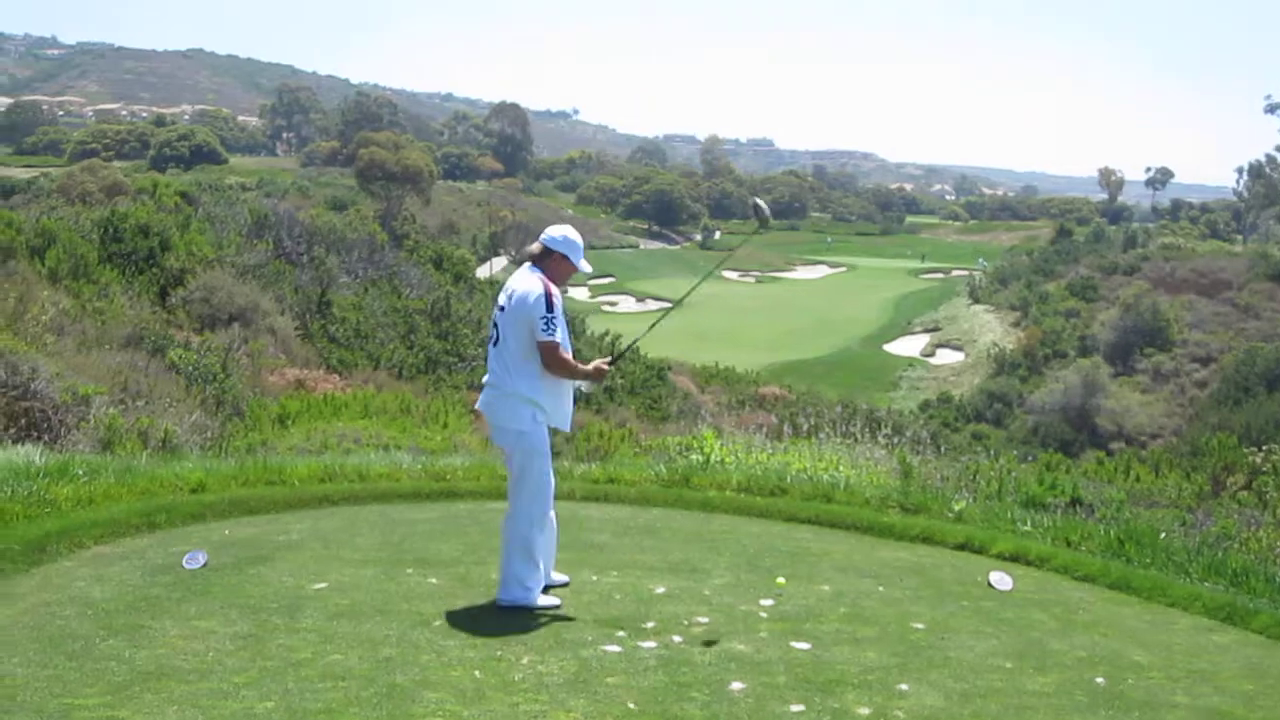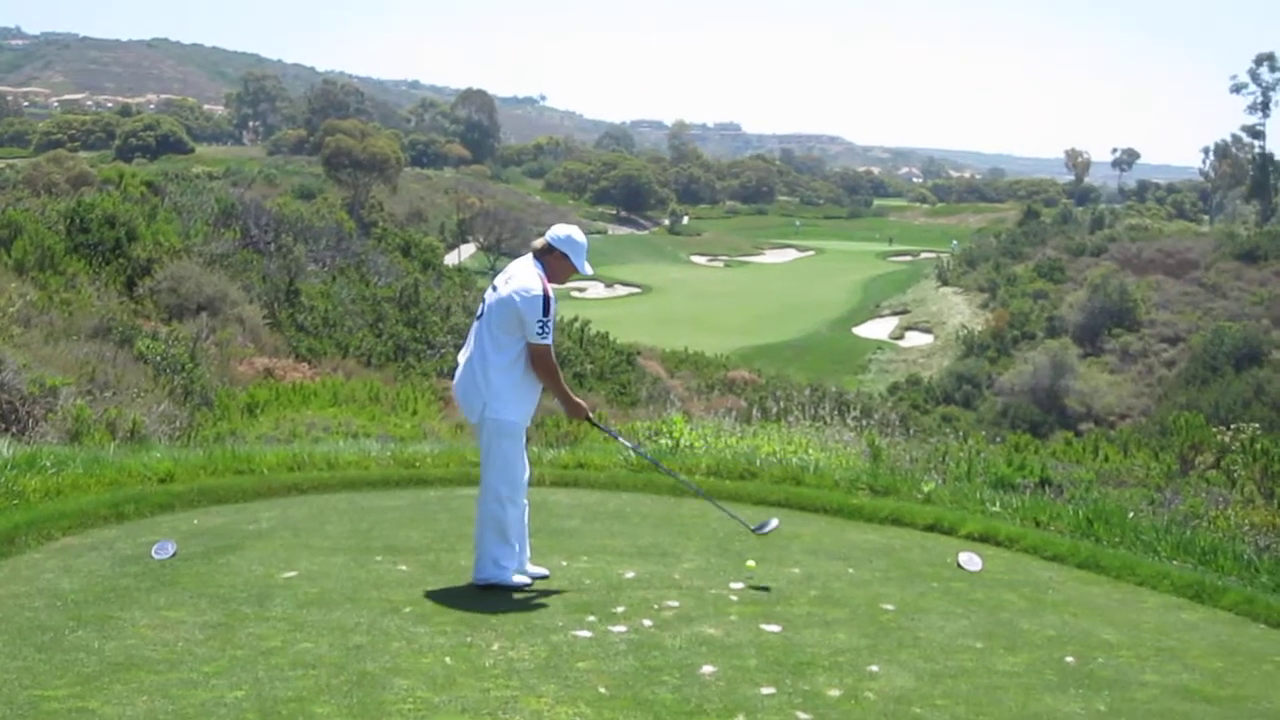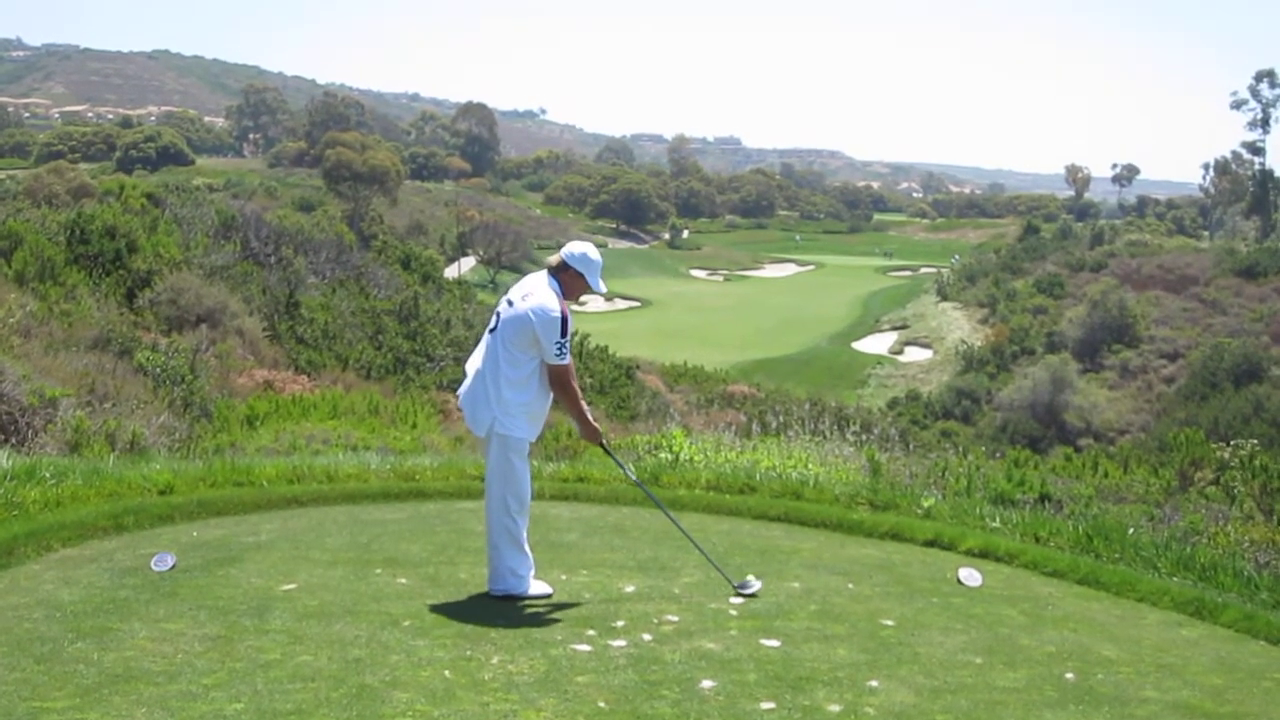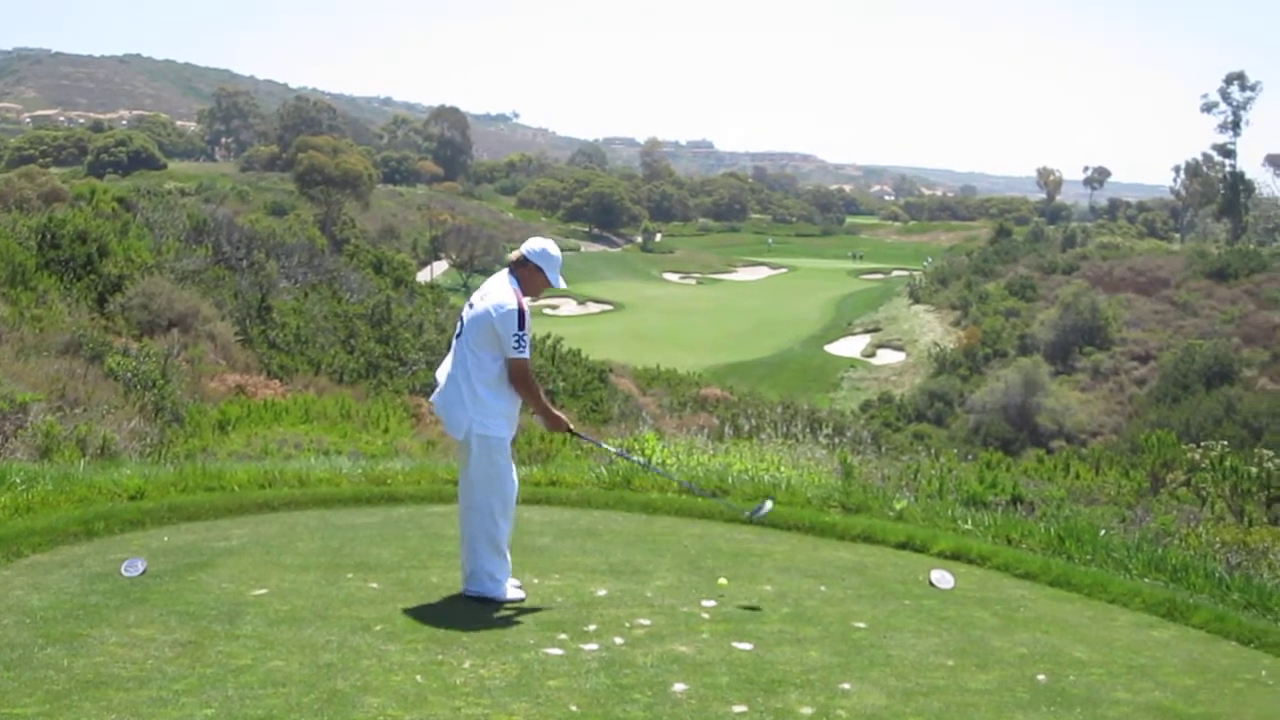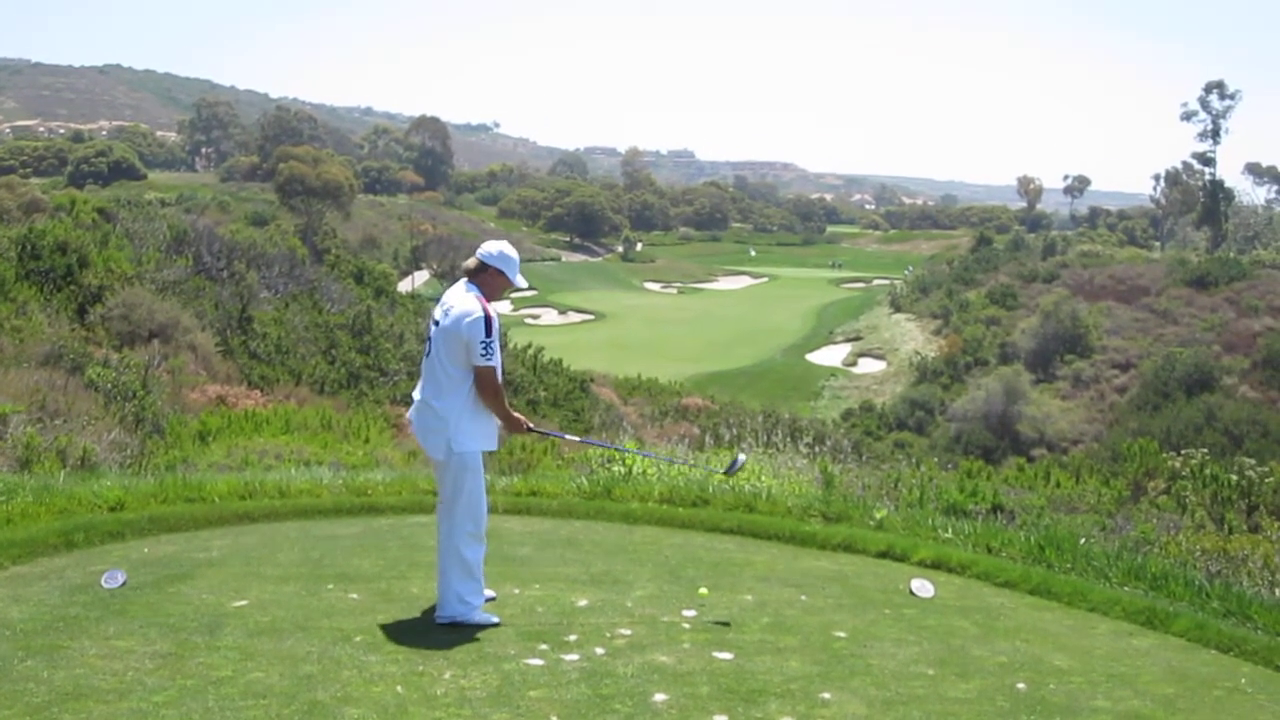
dt=1s
person 1, frame 1
left shoulder: (521, 280)
right shoulder: (542, 291)
right elbow: (552, 359)
left wrist: (579, 369)
right wrist: (588, 372)
left hip: (510, 404)
right hip: (522, 411)
left knee: (535, 493)
right knee: (532, 500)
left ankle: (537, 569)
right ankle: (518, 589)
person 1, frame 2
left shoulder: (521, 269)
right shoulder: (536, 291)
right elbow: (541, 361)
left wrist: (560, 394)
right wrist: (568, 401)
left hip: (496, 390)
right hip: (496, 396)
left knee: (513, 480)
right knee: (503, 483)
left ankle: (513, 560)
right ankle: (494, 568)
person 1, frame 3
left shoulder: (534, 283)
right shoulder: (552, 311)
left elbow: (562, 364)
right elbow: (560, 380)
left wrist: (581, 405)
right wrist: (585, 423)
left hip: (496, 399)
right hip: (504, 408)
left knee: (508, 495)
right knee: (510, 497)
left ankle: (512, 572)
right ankle: (511, 580)
person 1, frame 4
left shoulder: (496, 285)
right shoulder: (512, 307)
right elbow: (520, 375)
left wrist: (539, 407)
right wrist: (548, 414)
left hip: (470, 404)
right hip: (480, 411)
left knee: (479, 493)
right knee: (497, 494)
left ankle: (484, 573)
right ankle: (487, 581)
person 1, frame 5
left shoulder: (454, 295)
right shoulder: (480, 315)
right elbow: (487, 384)
left wrist: (500, 416)
right wrist: (508, 418)
left hip: (443, 417)
right hip: (456, 427)
left knee: (458, 511)
right knee: (467, 516)
left ankle: (463, 586)
right ankle: (457, 605)
